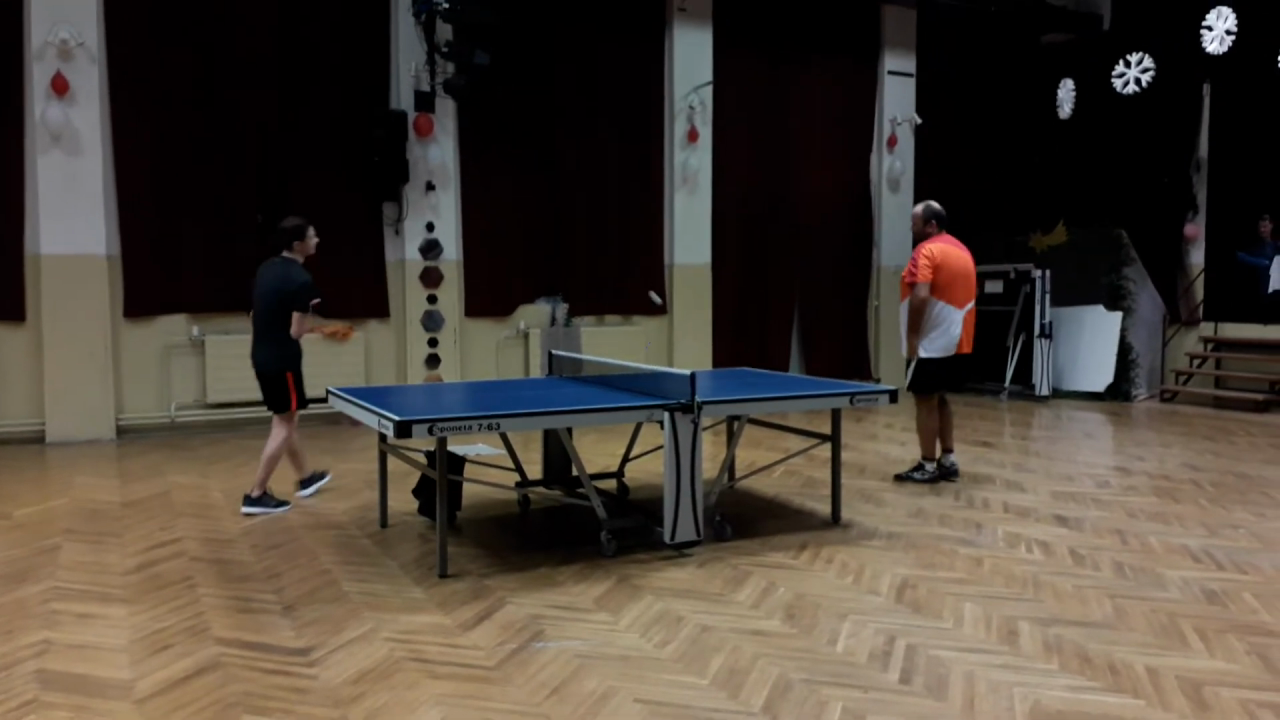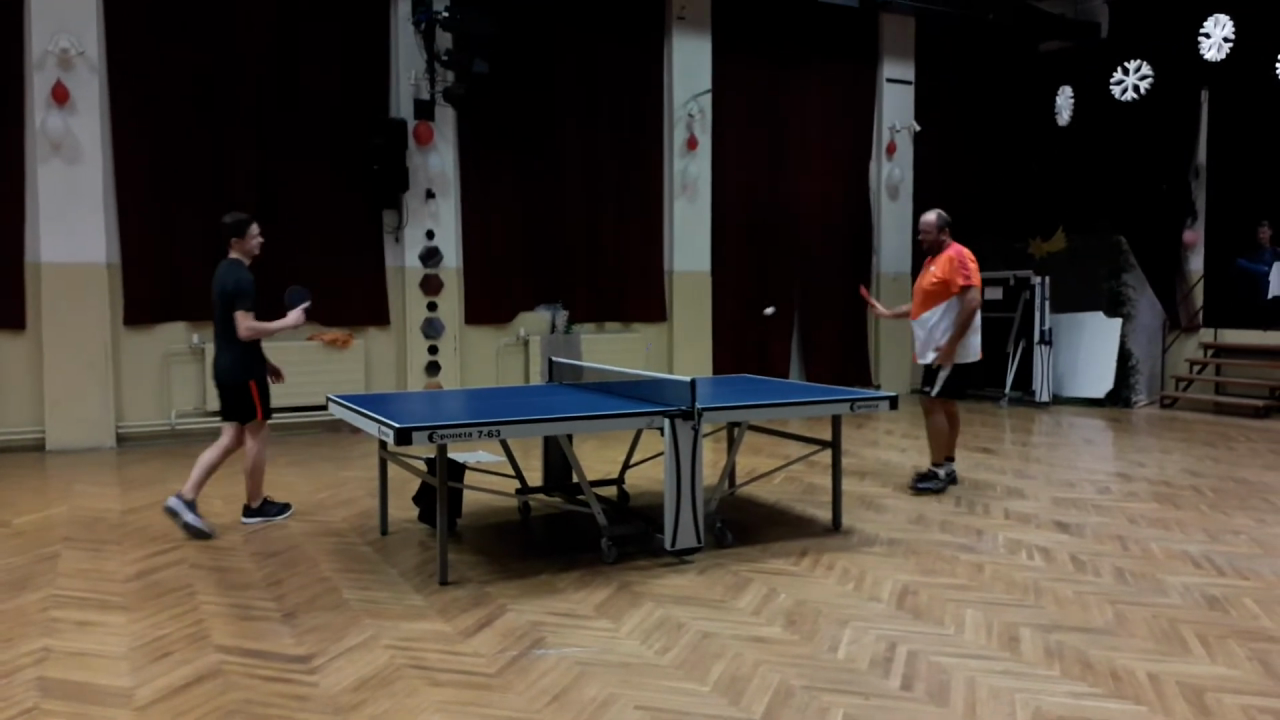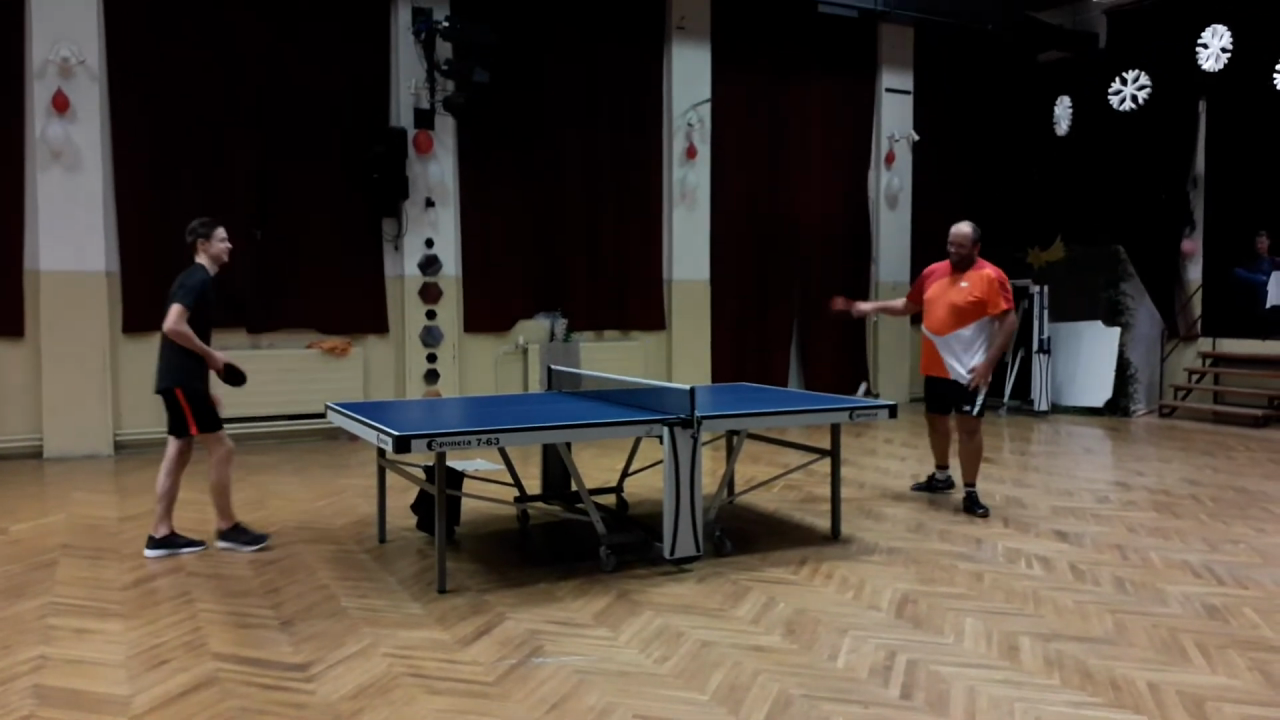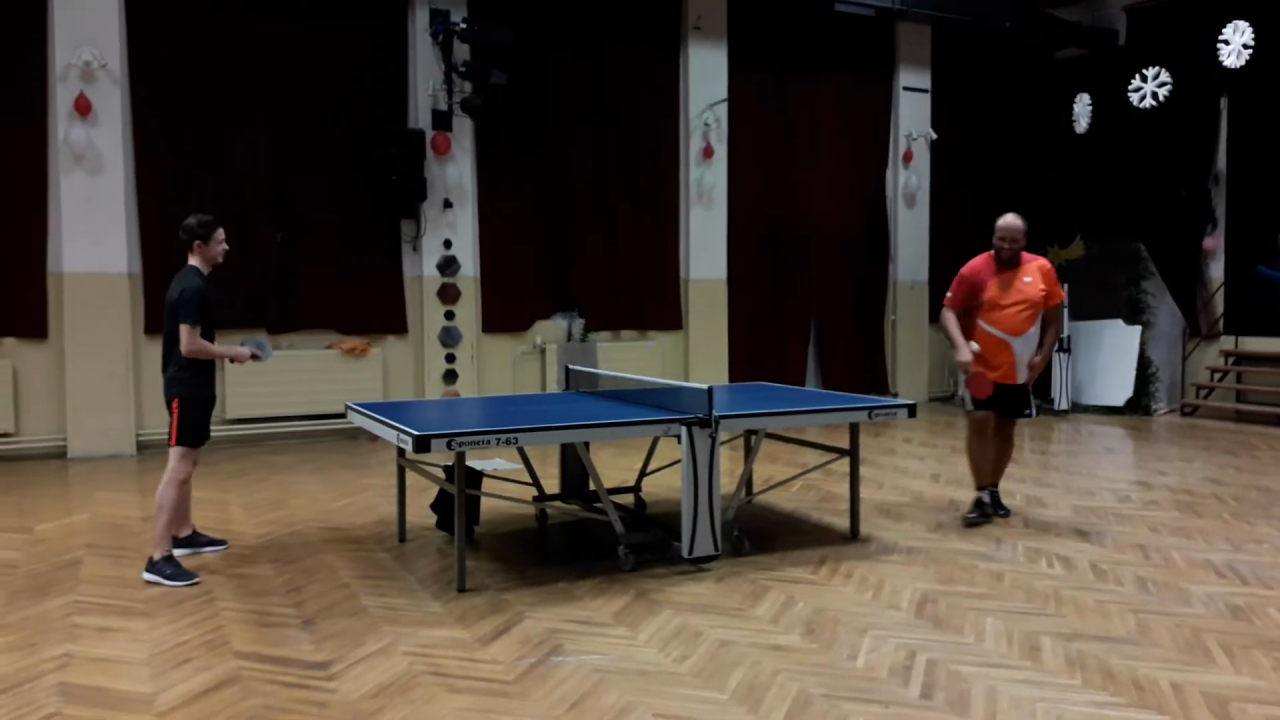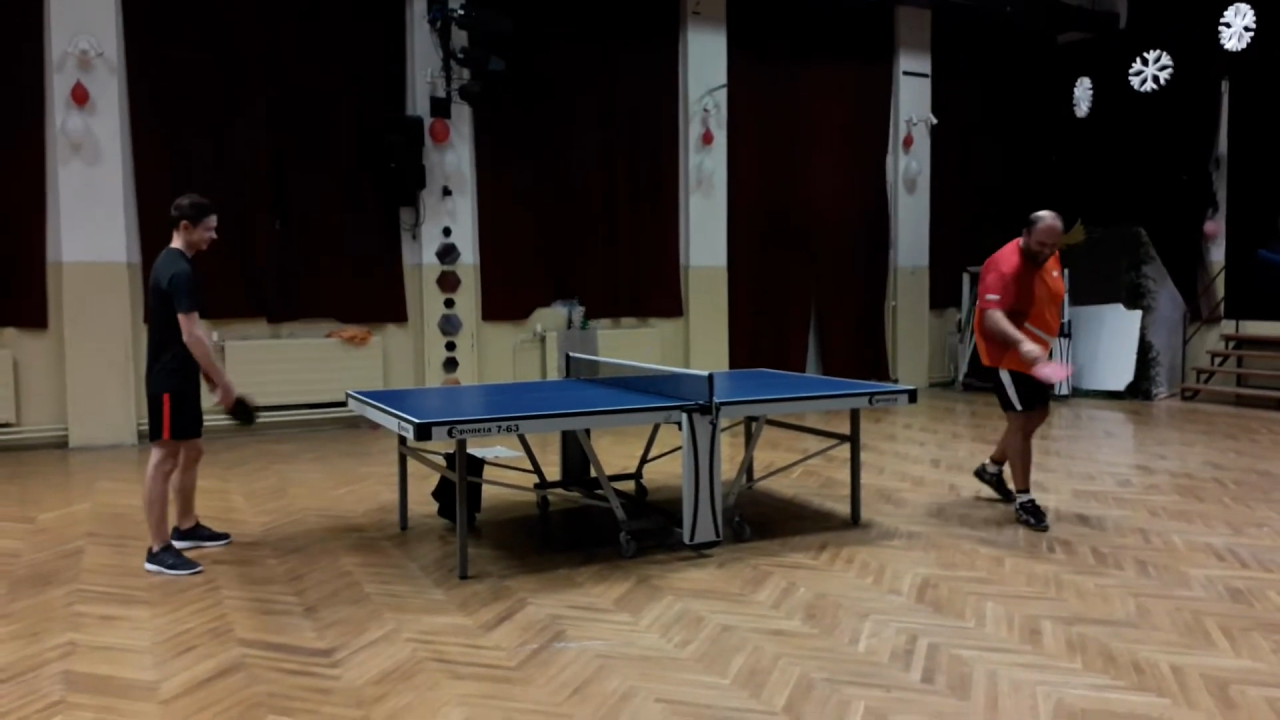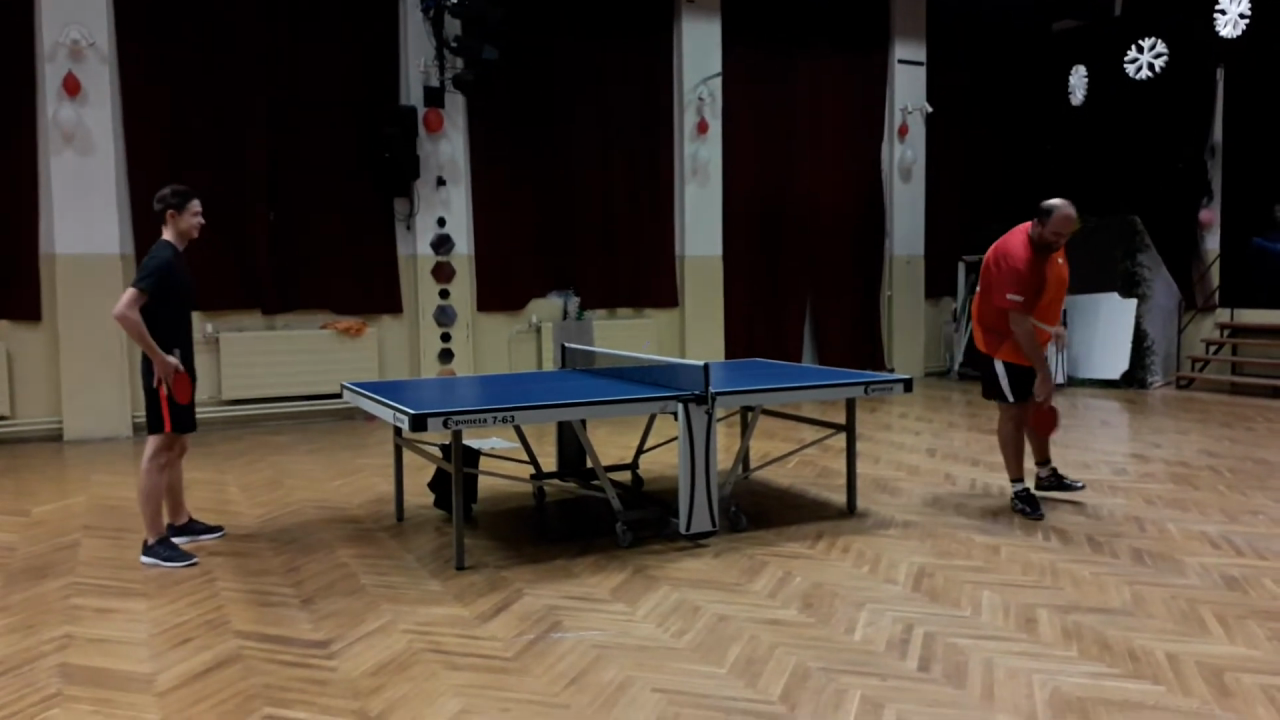
dt=0.4s
person 1, frame 1
left shoulder: (266, 269)
right shoulder: (301, 280)
right elbow: (296, 332)
right wrist: (307, 317)
left hip: (262, 357)
right hip: (283, 360)
left knee: (285, 420)
right knee: (284, 426)
left ankle: (306, 477)
right ankle: (256, 495)
person 1, frame 2
left shoulder: (225, 271)
right shoulder: (241, 278)
right elbow: (246, 331)
left wrist: (266, 361)
right wrist: (288, 321)
left hip: (227, 367)
right hip: (243, 369)
left knee: (230, 438)
right knee: (257, 435)
left ankle: (184, 498)
right ankle: (255, 505)
person 1, frame 3
left shoulder: (197, 280)
right shoulder: (197, 279)
right elbow: (172, 327)
left wrist: (208, 368)
right wrist: (209, 355)
left hip: (181, 380)
right hip: (183, 380)
left knee: (177, 454)
right knee: (221, 449)
left ankle: (161, 535)
right ankle: (227, 528)
person 1, frame 4
left shoulder: (191, 282)
right shoulder: (192, 286)
right elbow: (190, 346)
right wrist: (234, 352)
left hip: (193, 387)
right hip: (187, 389)
left knee: (182, 464)
right knee: (179, 469)
left ankle: (184, 534)
right ankle: (159, 557)
person 1, frame 5
left shoulder: (170, 263)
right shoulder: (180, 272)
right elbow: (192, 336)
left wrist: (208, 373)
right wrist: (222, 381)
left hip: (178, 378)
right hip: (170, 381)
left knee: (190, 452)
right knee: (164, 459)
left ankle: (185, 527)
right ankle: (158, 549)
person 1, frame 6
left shoulder: (173, 259)
right shoulder: (161, 260)
right elbow: (124, 311)
right wrist: (158, 357)
left hip: (178, 370)
right hip: (164, 374)
left knee: (175, 448)
right knee: (158, 452)
left ankle: (180, 522)
right ankle: (154, 541)
person 2, frame 1
left shoulder: (926, 250)
right shoulder: (962, 251)
left elbow: (920, 297)
right elbow: (970, 294)
left wrist: (911, 336)
left hip: (931, 343)
right hip: (957, 342)
left knee: (925, 402)
right knee: (938, 399)
left ankle: (928, 466)
right ankle: (947, 459)
person 2, frame 2
left shoulder: (957, 257)
right shoulder: (933, 260)
left elbow: (972, 302)
left wrist: (951, 344)
right wrist: (889, 313)
left hip: (950, 352)
right hip: (936, 350)
left knee: (934, 406)
right knee: (944, 406)
left ankle: (938, 472)
right ankle: (946, 468)
person 2, frame 3
left shoulder: (991, 277)
right shoulder: (933, 273)
left elbow: (1009, 323)
right elbow: (909, 305)
left wrist: (988, 363)
right wrist: (871, 307)
left hip: (968, 370)
right hip: (936, 366)
left knee: (969, 426)
right knee: (936, 420)
left ankle: (970, 493)
right ankle: (941, 476)
person 2, frame 4
left shoulder: (1042, 269)
right shoulder: (974, 270)
left elbow: (1054, 317)
right elbow: (949, 312)
left wrist: (1043, 356)
right wrist: (960, 347)
left hip: (1019, 370)
right hip: (981, 366)
left knee: (1004, 430)
right knee: (980, 424)
left ankle: (992, 492)
right ankle: (980, 497)
person 2, frame 5
left shoulder: (1051, 258)
right shoulder: (1006, 266)
right elbow: (992, 315)
left wrist: (1036, 346)
right wrist: (1023, 344)
left hip: (1035, 357)
right hip: (1009, 356)
left knee: (1036, 416)
right knee: (1021, 421)
left ankle: (991, 468)
right ankle: (1023, 501)
person 2, frame 6
left shoulder: (1052, 244)
right shoulder: (1015, 257)
right elbow: (1016, 321)
left wrist: (1054, 325)
right wrist: (1042, 372)
left hip: (1032, 341)
right hip: (1004, 342)
left knee: (1038, 405)
right knee: (1014, 411)
left ankle: (1045, 474)
right ankle: (1019, 490)
